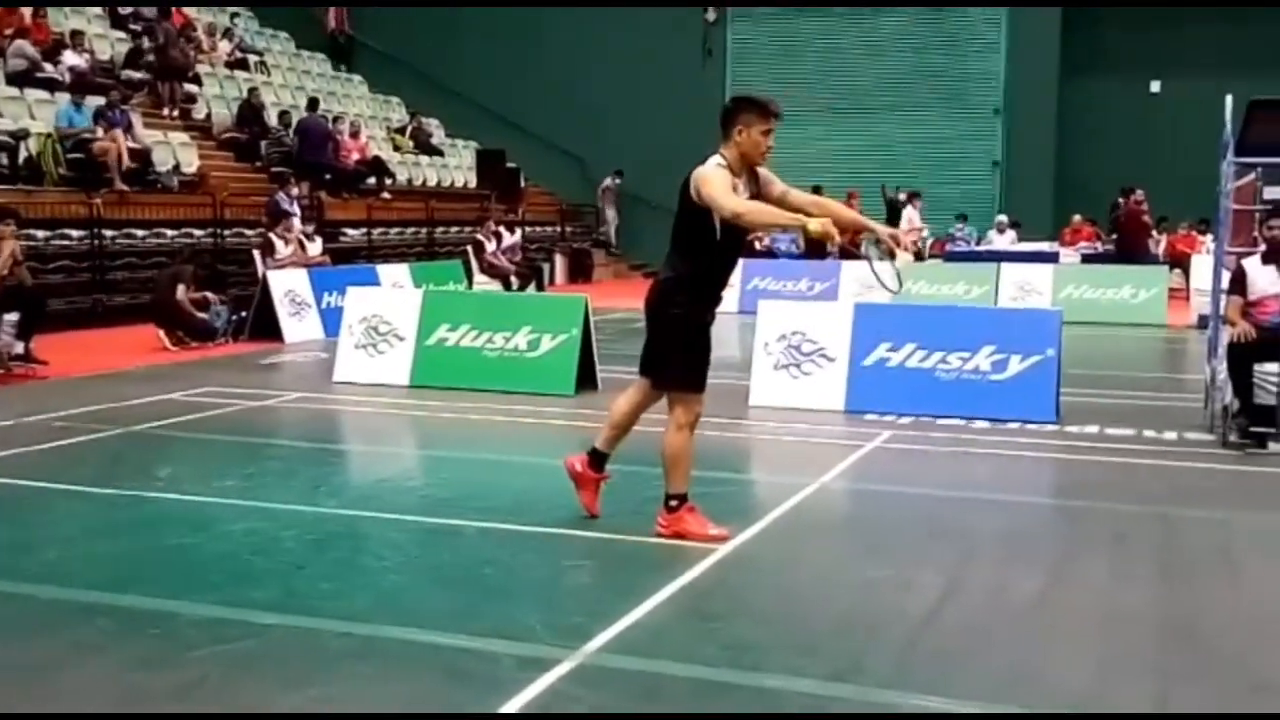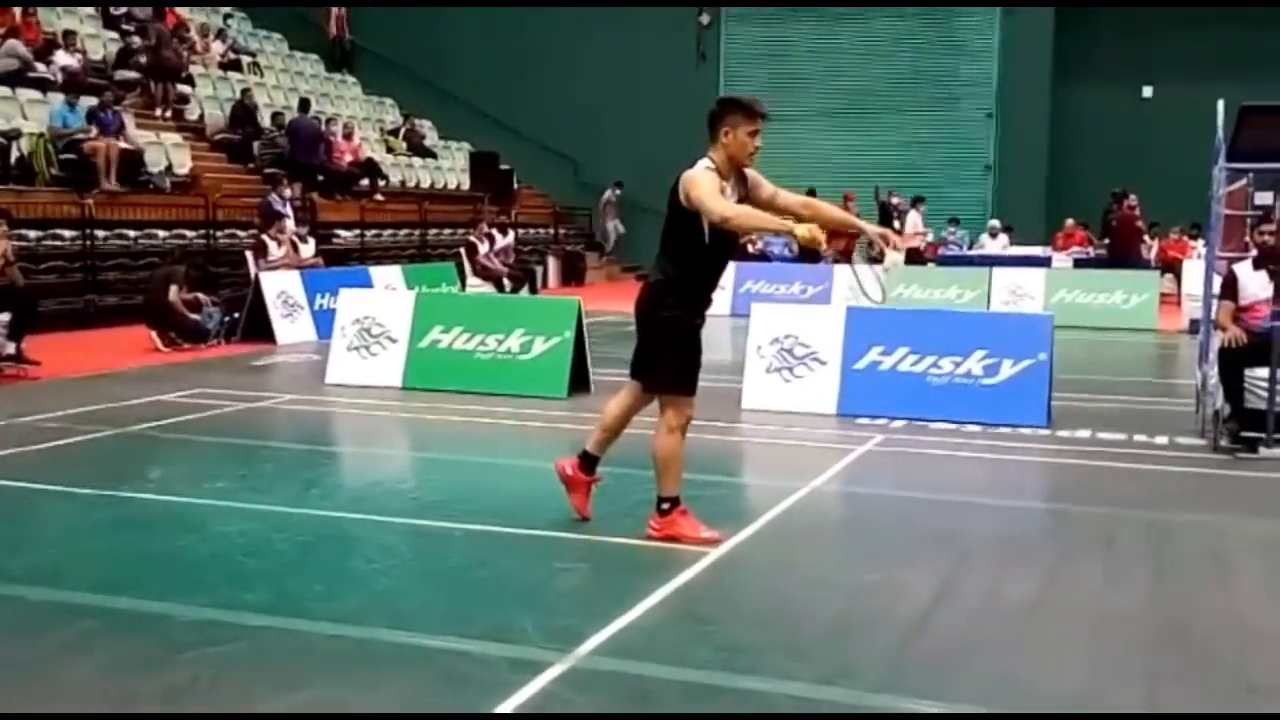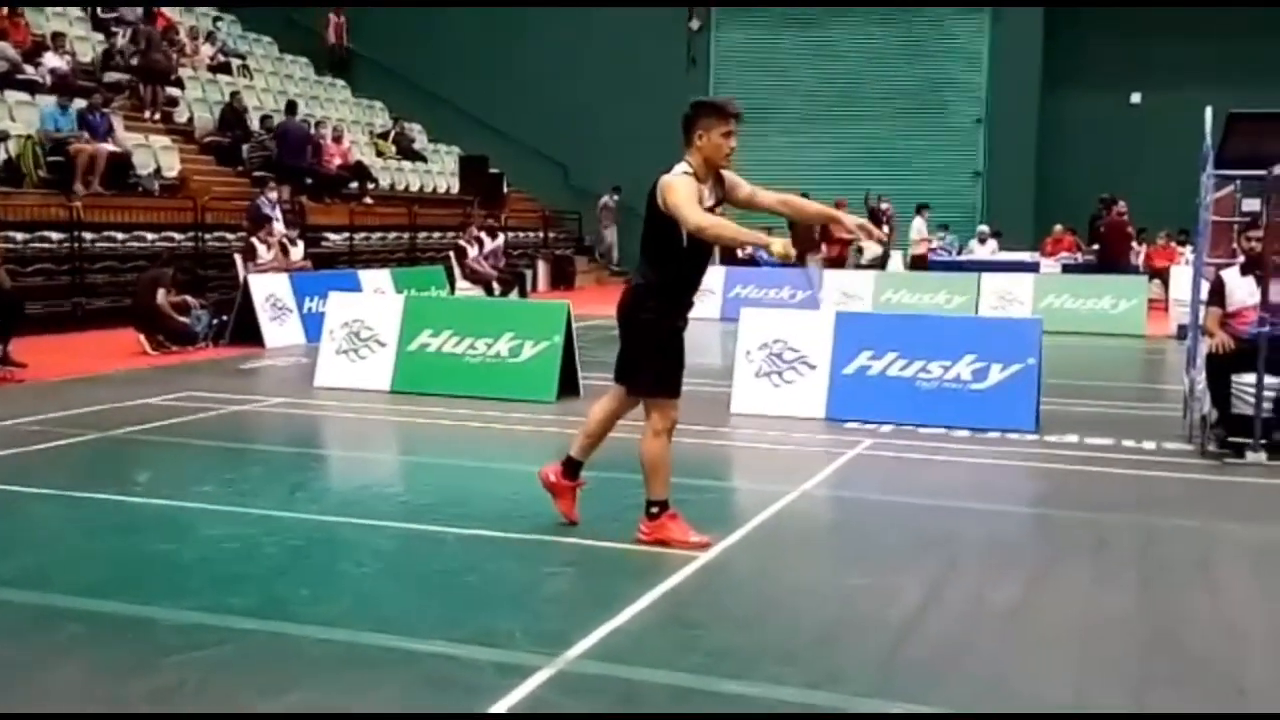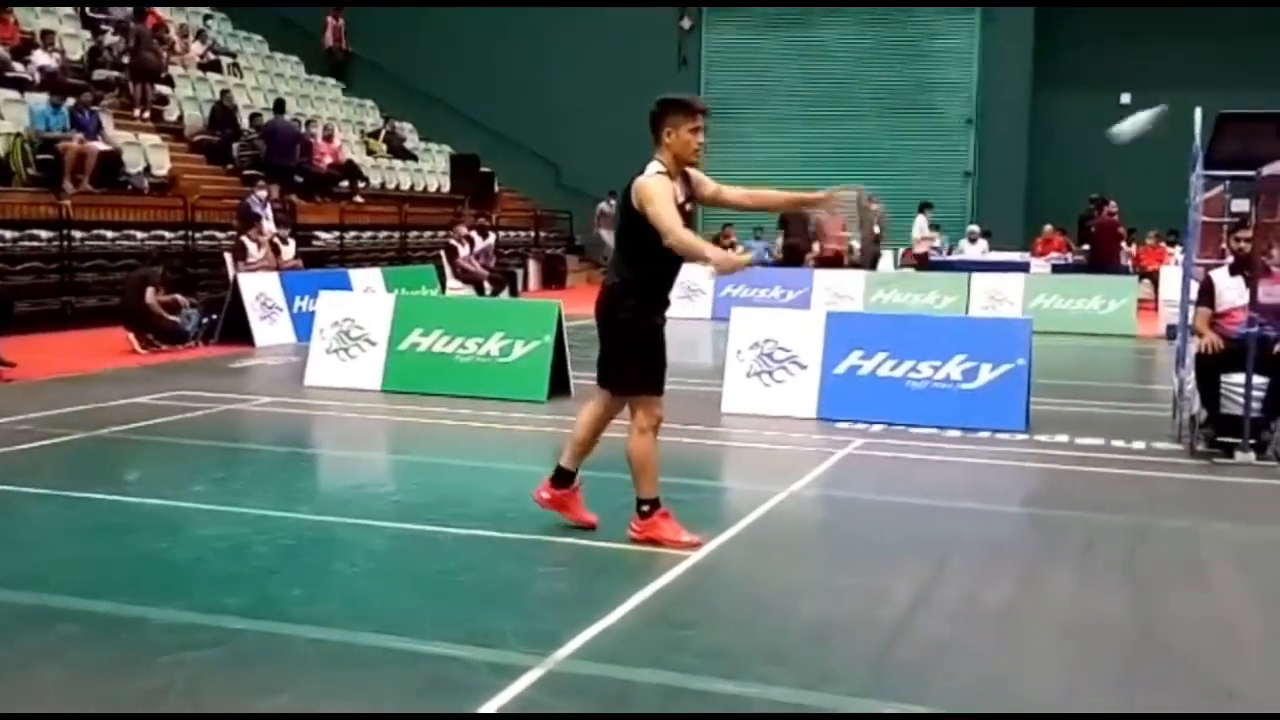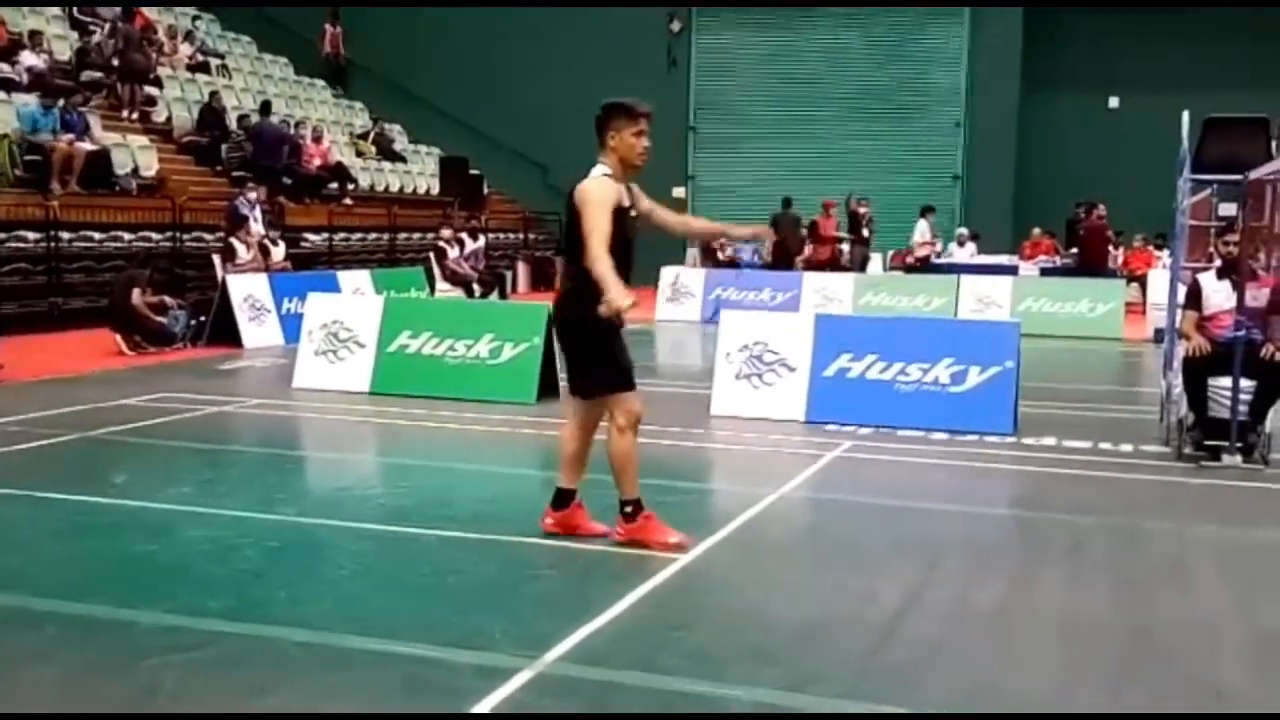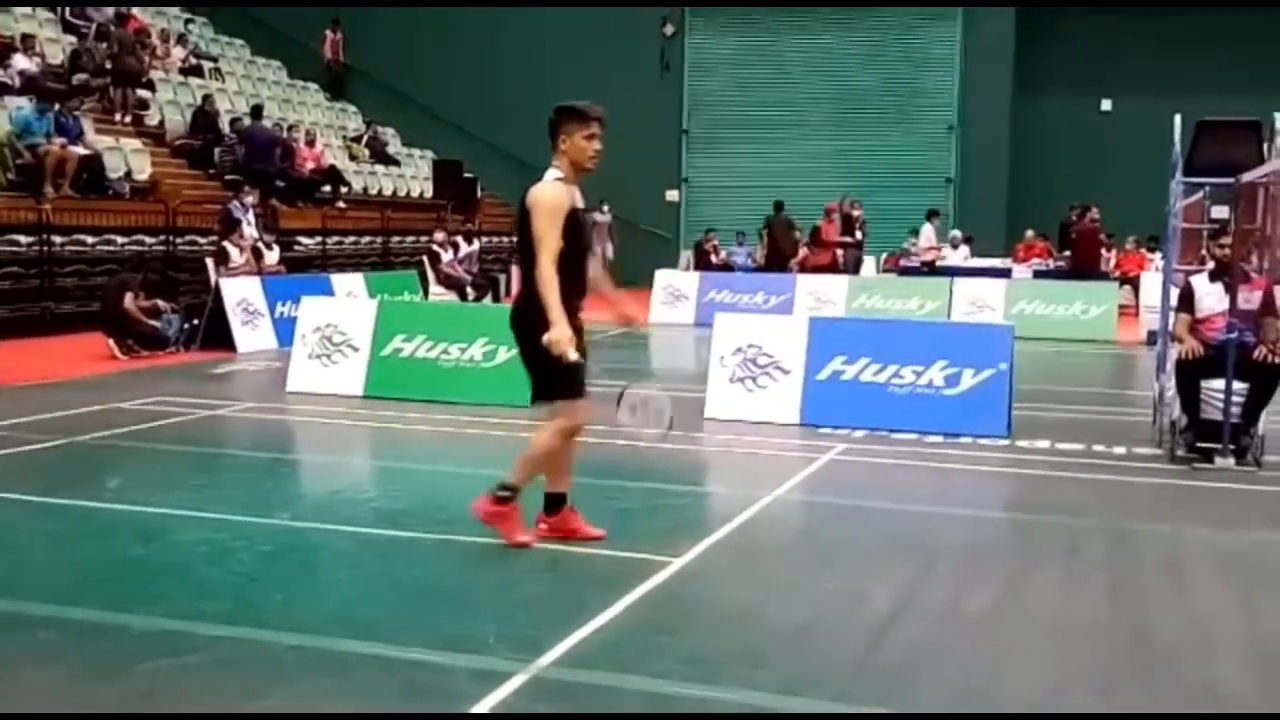
dt=0.2s
person 1, frame 1
left shoulder: (756, 178)
right shoulder: (710, 175)
left elbow: (810, 201)
right elbow: (736, 210)
left wrist: (873, 226)
right wrist: (804, 224)
left hip: (691, 304)
right hip: (679, 304)
left knee: (648, 388)
right knee: (685, 408)
left ankle: (591, 464)
right ankle: (676, 511)
person 1, frame 2
left shoulder: (745, 181)
right shoulder: (698, 180)
left elbow: (800, 204)
right elbow: (725, 215)
left wrist: (863, 226)
right wrist: (792, 228)
left hip: (679, 307)
right hip: (669, 307)
left knee: (639, 392)
right knee: (676, 412)
left ankle: (581, 467)
right ankle: (668, 515)
person 1, frame 3
left shoulder: (722, 183)
right shoulder: (676, 184)
left elbow: (780, 202)
right elbow: (701, 225)
left wrist: (842, 218)
right wrist: (766, 241)
left hip: (661, 310)
right hip: (652, 311)
left knee: (623, 396)
right knee: (662, 416)
left ankle: (565, 472)
right ankle: (657, 518)
person 1, frame 4
left shoulder: (688, 180)
right shoulder: (652, 183)
left elbow: (743, 197)
right elbow: (673, 234)
left wrist: (807, 199)
right wrist: (714, 256)
left hip: (635, 309)
right hip: (631, 309)
left knee: (609, 401)
right knee: (647, 414)
left ankle: (560, 486)
right ankle: (649, 516)
person 1, frame 5
left shoulder: (625, 189)
right shoulder: (597, 188)
left elbow: (673, 222)
right elbow: (596, 250)
left wrist: (735, 232)
right wrist: (615, 293)
left hip: (593, 315)
right hip: (586, 314)
left knee: (586, 413)
right knee: (627, 414)
left ankle: (563, 508)
right ankle: (635, 518)
person 1, frame 6
left shoulder: (570, 193)
right shoulder: (552, 193)
left elbow: (585, 261)
right elbow: (546, 264)
left wrist: (616, 302)
right wrist: (557, 325)
left hip: (560, 319)
right hip: (544, 321)
left knee: (568, 418)
right knee: (566, 420)
left ankle: (556, 514)
right ankle: (501, 500)
person 2, frame 1
right shoulder: (1246, 267)
right elbow: (1232, 310)
right wrist: (1239, 323)
right hip: (1259, 334)
right knee: (1237, 347)
right ankle: (1246, 408)
person 2, frame 2
right shoulder: (1238, 272)
right elbow: (1223, 314)
right wrist: (1230, 327)
right hip: (1250, 338)
right knee: (1228, 353)
right ankle: (1237, 413)
person 2, frame 3
right shoulder: (1225, 278)
right elbow: (1210, 320)
right wrist: (1218, 333)
right hip: (1238, 345)
right knee: (1215, 358)
right ankle: (1223, 417)
person 2, frame 4
right shoulder: (1215, 278)
right elbow: (1200, 319)
right wrist: (1207, 333)
right hip: (1227, 344)
right knee: (1205, 358)
right ankle: (1214, 417)
person 2, frame 5
right shoulder: (1202, 281)
right elbow: (1187, 324)
right wrist: (1194, 336)
left hip: (1252, 350)
right hip: (1215, 348)
right knee: (1192, 361)
left ankle: (1253, 424)
right ankle: (1201, 421)
person 2, frame 6
left shoulder: (1259, 285)
right shoulder: (1195, 284)
right elbow: (1180, 326)
right wrist: (1187, 339)
left hip: (1245, 351)
right hip: (1208, 350)
right knee: (1185, 363)
left ankle: (1246, 426)
right ankle: (1193, 423)
